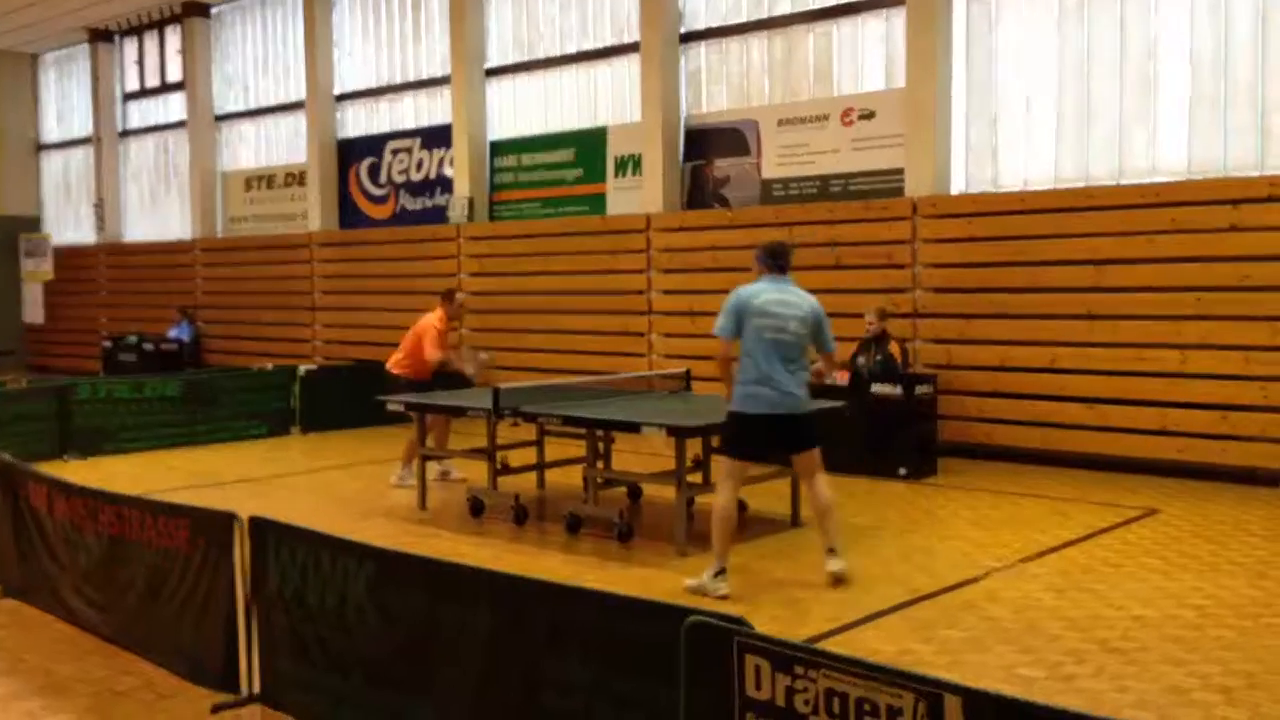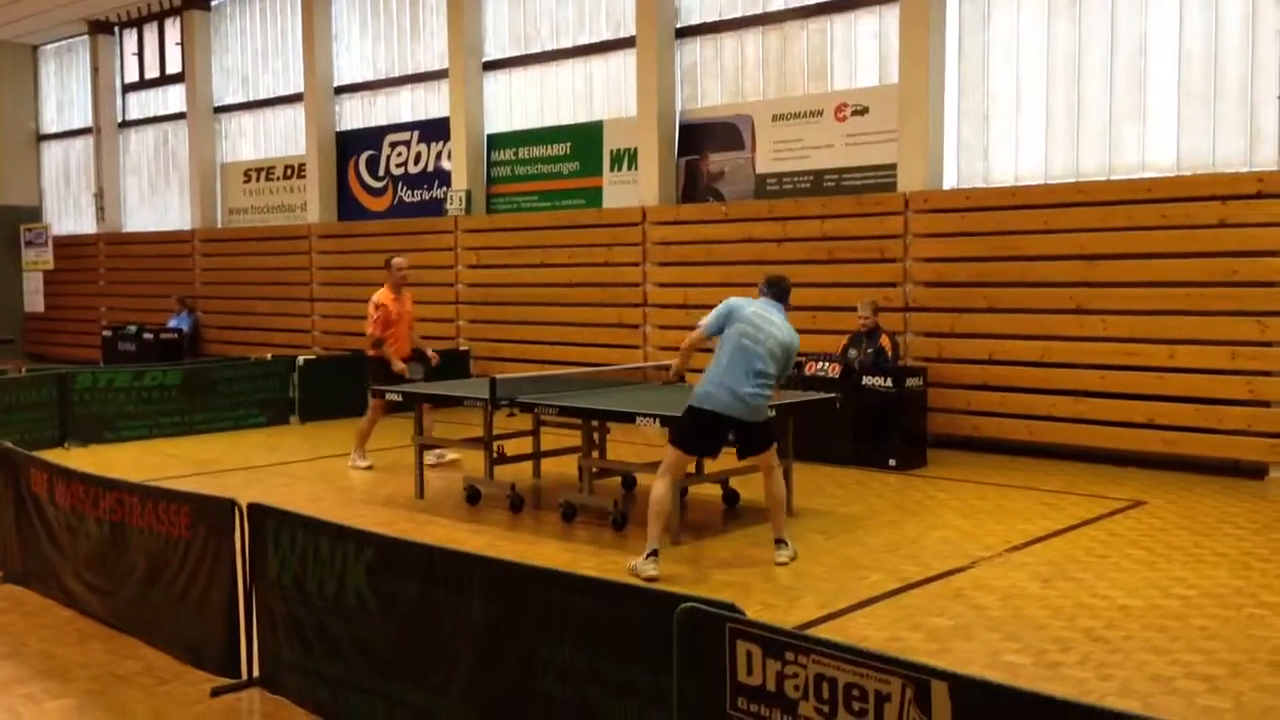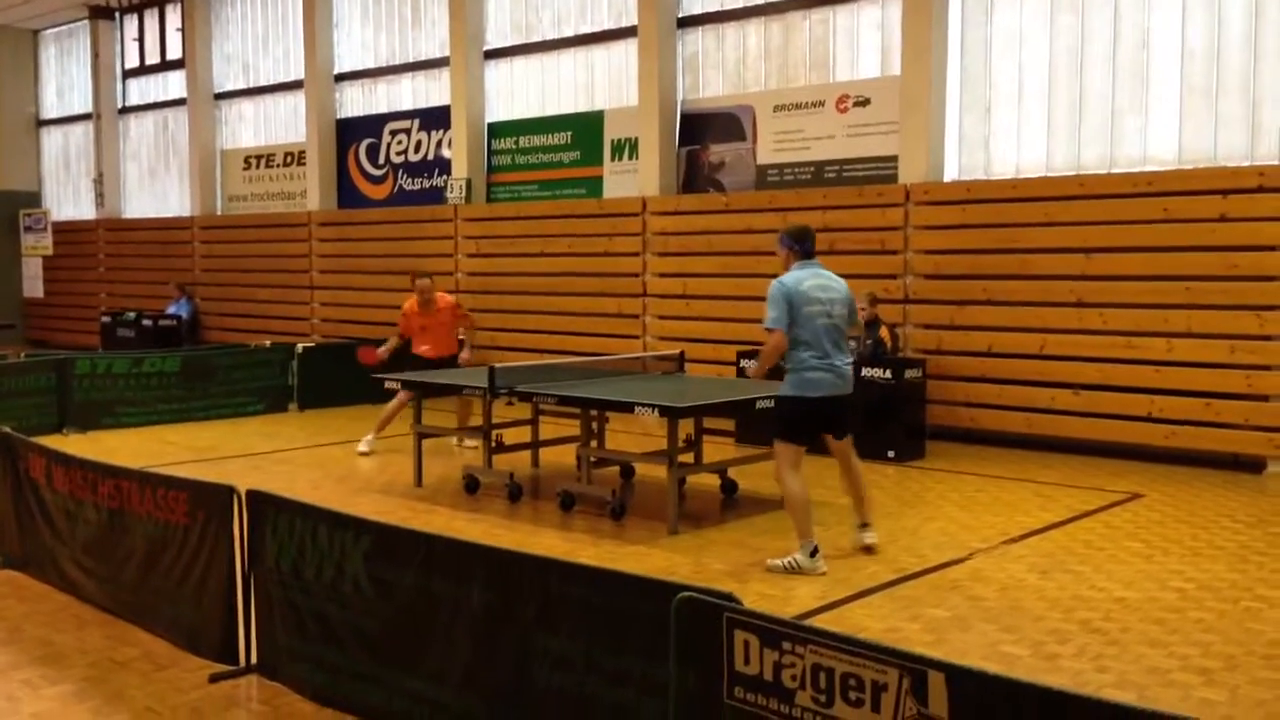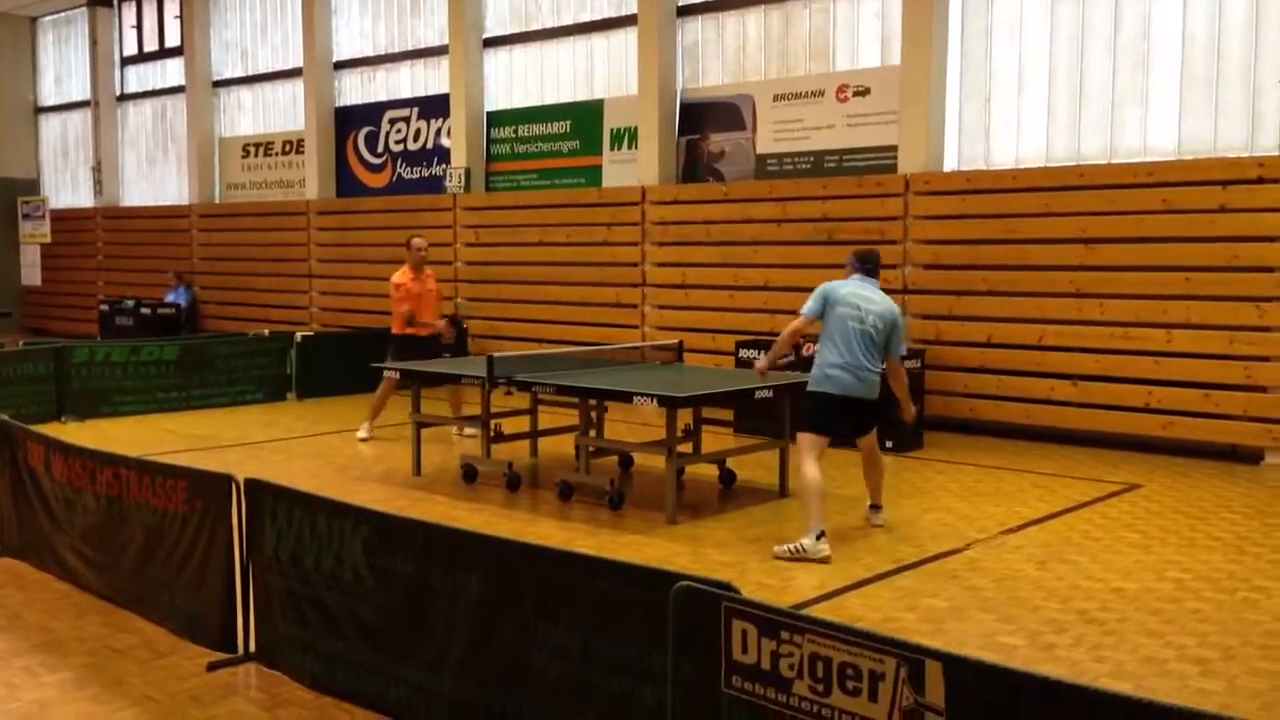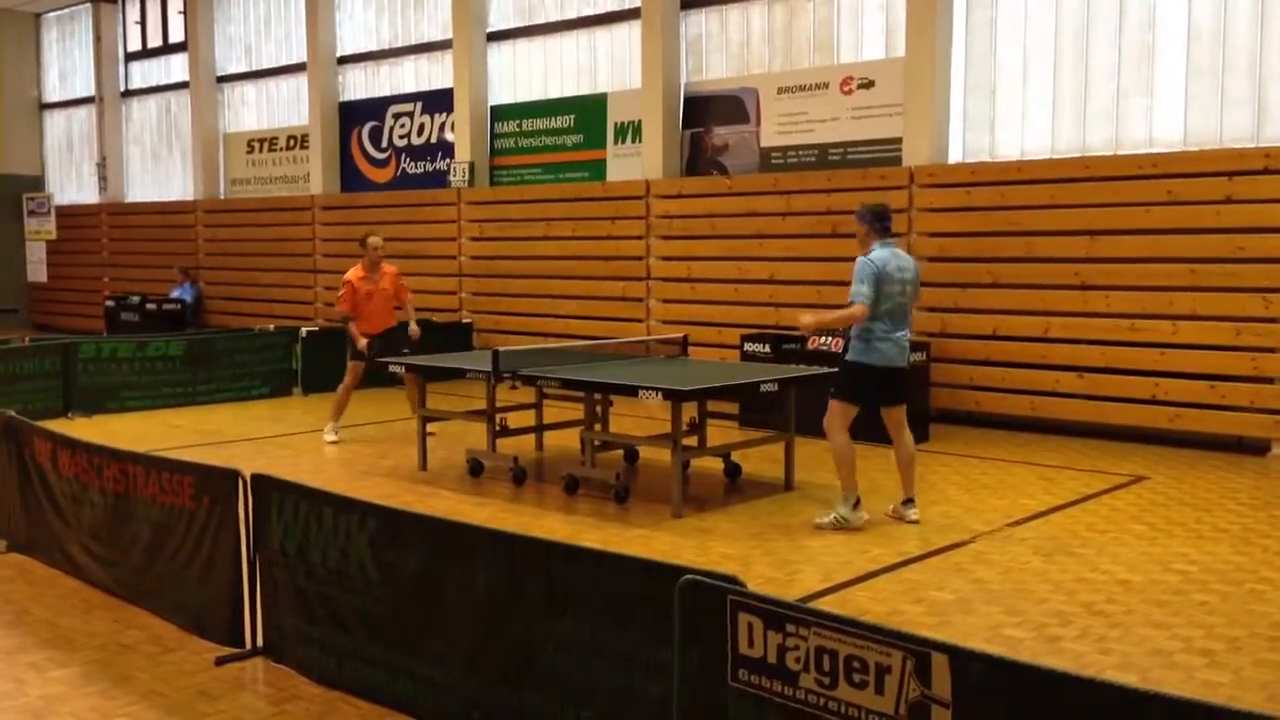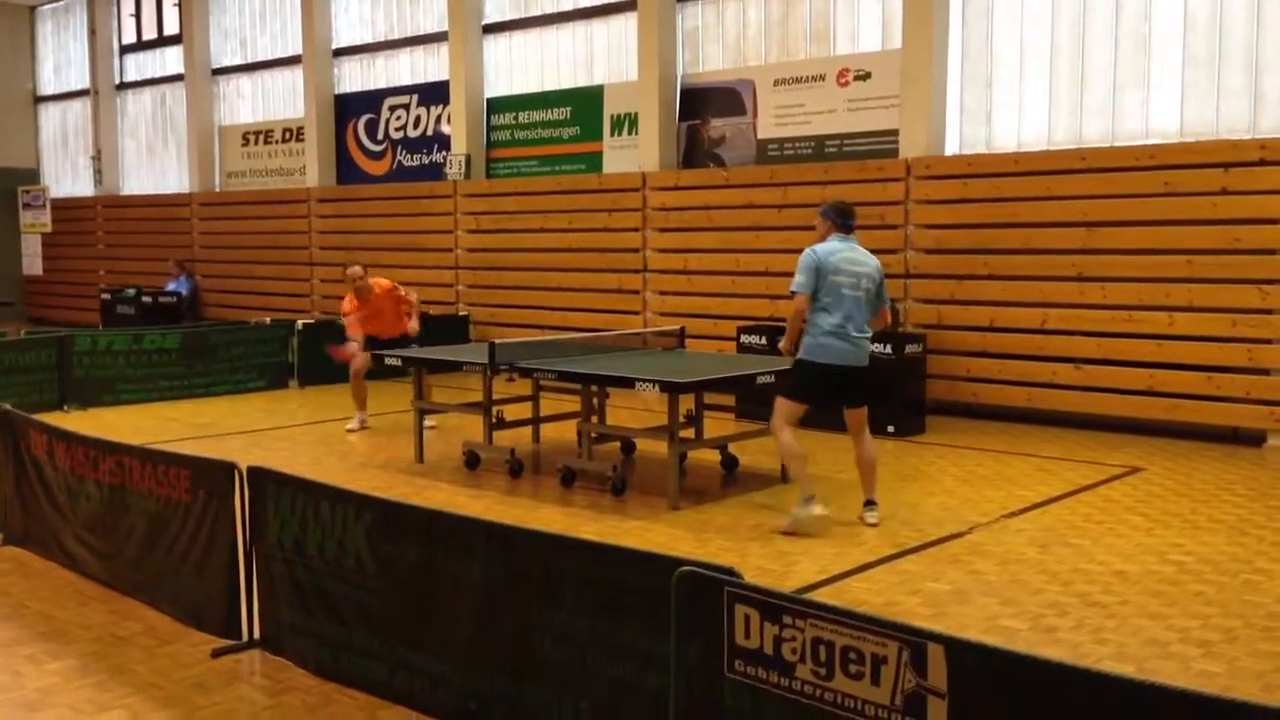
dt=0.7s
person 1, frame 1
left shoulder: (742, 296)
right shoulder: (810, 304)
left elbow: (723, 354)
right elbow: (831, 361)
left wrist: (731, 385)
right wrist: (804, 353)
left hip: (750, 405)
right hip: (794, 405)
left knee: (728, 485)
right knee: (814, 476)
left ankle: (717, 575)
right ankle: (832, 555)
person 1, frame 2
left shoulder: (736, 306)
right shoulder: (790, 336)
left elbow: (693, 341)
left wrist: (680, 364)
left hip: (710, 403)
right hip: (752, 410)
left knee: (667, 475)
right knee: (772, 469)
left ankle: (649, 557)
right ankle: (782, 545)
person 1, frame 3
left shoulder: (784, 285)
right shoulder: (840, 285)
left elbow: (778, 343)
left wrist: (759, 369)
left hip: (804, 388)
right hip: (840, 384)
left knee: (786, 468)
right knee: (846, 457)
left ankle: (809, 553)
right ankle: (864, 528)
person 1, frame 4
left shoulder: (831, 289)
right shoulder: (891, 309)
left elbow: (797, 328)
right elbow: (894, 366)
left wrist: (769, 359)
right wrist: (906, 403)
left hip: (827, 386)
right hip: (866, 390)
left knee: (808, 459)
right knee: (869, 448)
left ankle: (814, 538)
right ankle: (876, 509)
person 1, frame 5
left shoulder: (869, 262)
right shoulder: (908, 262)
left elbow: (860, 313)
left wrist: (817, 322)
left hip: (866, 357)
right hip: (897, 358)
left knee: (834, 425)
right knee: (899, 430)
left ankle: (850, 507)
right ankle: (908, 504)
person 1, frame 6
left shoulder: (816, 254)
right shoulder: (872, 262)
left elbow: (800, 307)
right elbow: (884, 319)
left wrist: (790, 341)
left hip: (818, 356)
right hip: (857, 359)
left knee: (782, 424)
right knee: (859, 432)
left ankle: (808, 503)
right ankle: (870, 507)
person 2, frame 1
left shoulder: (442, 323)
right shoulder: (432, 325)
left elbow: (444, 353)
right elbow: (435, 361)
left wrist: (459, 362)
right wrist: (460, 368)
left hip: (420, 375)
right hip: (403, 376)
left knee: (443, 415)
right knee: (425, 423)
left ankle: (441, 466)
right ankle: (403, 472)
person 2, frame 2
left shoulder: (406, 297)
right shoulder: (379, 301)
right elbow: (375, 338)
left wrist: (426, 350)
right wrist: (393, 361)
left hip: (406, 359)
right hip: (382, 362)
right knee: (376, 410)
left ankle: (433, 452)
right ankle: (357, 454)
person 2, frame 3
left shoulder: (450, 302)
right shoulder: (408, 309)
left elbow: (468, 324)
right elbow: (402, 335)
left wrist: (466, 349)
right wrist: (387, 348)
left hip: (449, 356)
right hip: (421, 358)
left knee: (465, 394)
right knee: (402, 399)
left ankle: (460, 436)
right ankle: (370, 438)
person 2, frame 4
left shoulder: (430, 275)
right shoulder: (400, 281)
right elbow: (407, 317)
left wrist: (443, 327)
right wrist: (435, 324)
left hip: (430, 337)
right hip: (405, 339)
right knee: (388, 384)
left ankle: (459, 425)
right ankle: (367, 425)
person 2, frame 5
left shoulder: (392, 273)
right shoulder: (351, 278)
left elbow: (405, 299)
right elbow: (345, 315)
left wrist: (412, 322)
right wrist: (358, 339)
left hip: (388, 331)
right hip: (361, 335)
left knee: (411, 374)
right knee: (350, 380)
right ankle: (332, 426)
person 2, frame 6
left shoulder: (386, 287)
right shoulder: (349, 306)
left elbow: (412, 300)
right elbow: (356, 338)
left wrist: (414, 320)
right wrist: (353, 348)
left hip: (399, 335)
right hip: (369, 337)
right knee: (356, 372)
right ankle: (361, 416)
